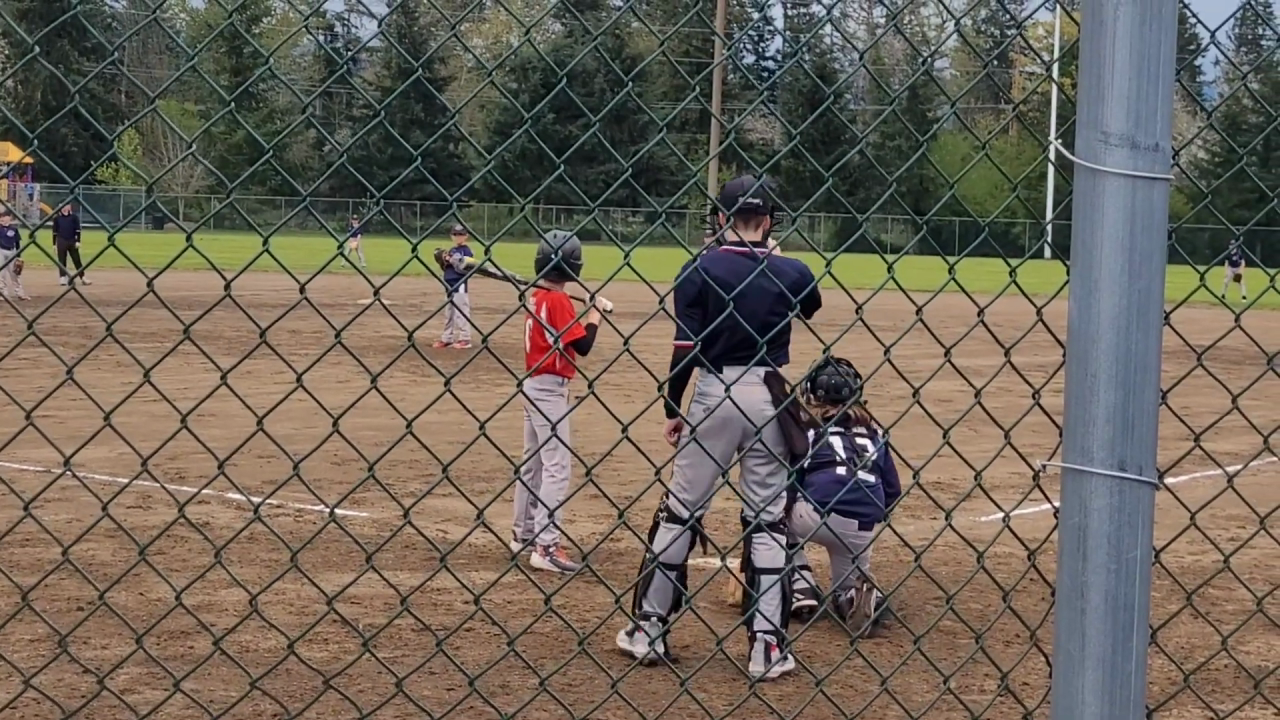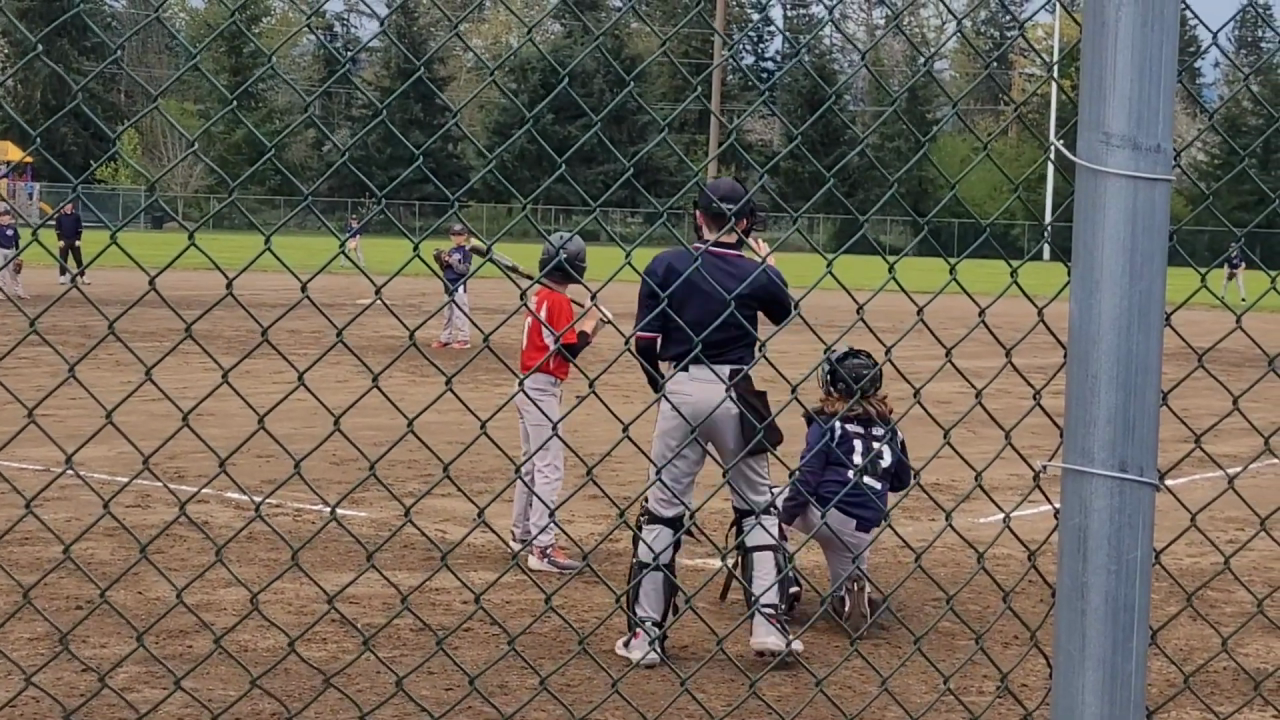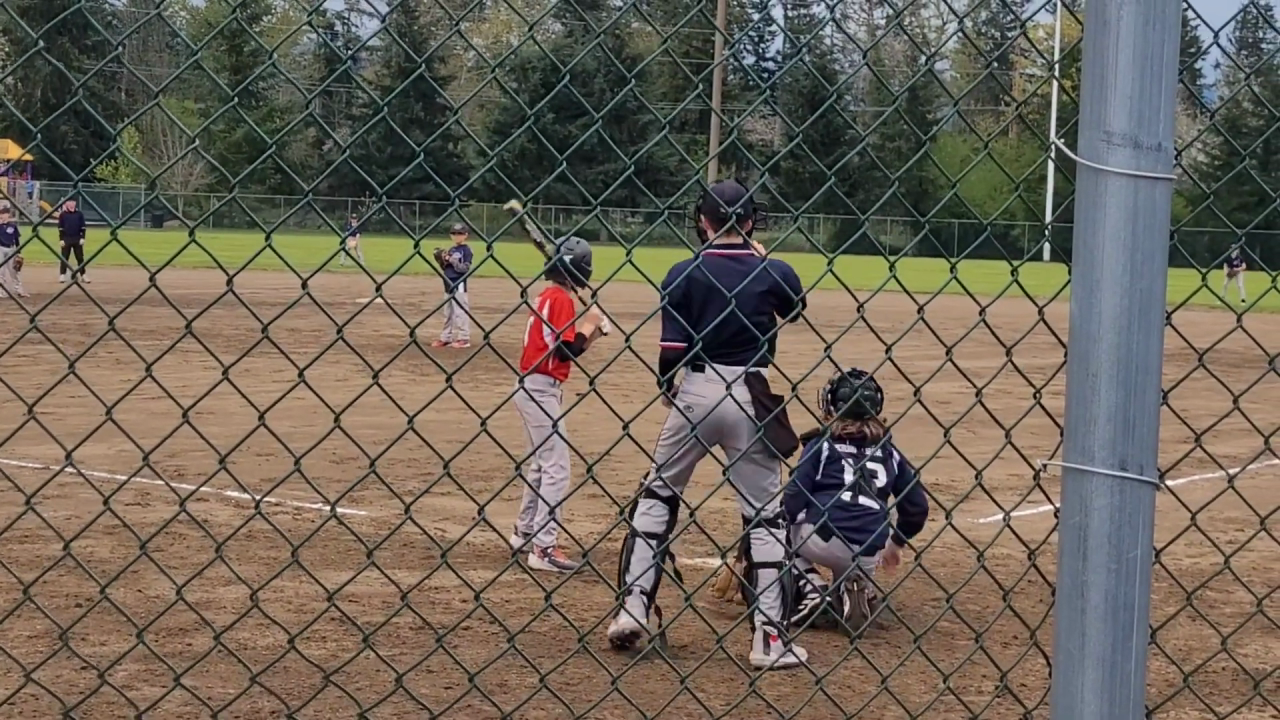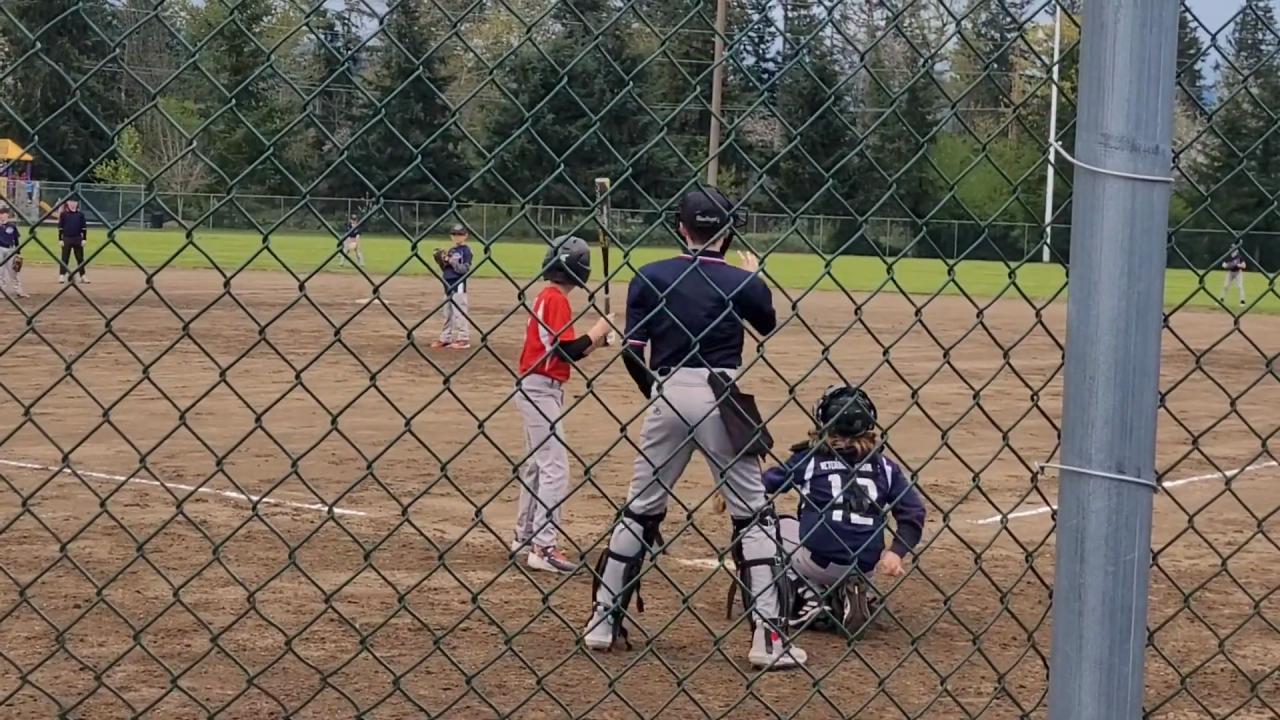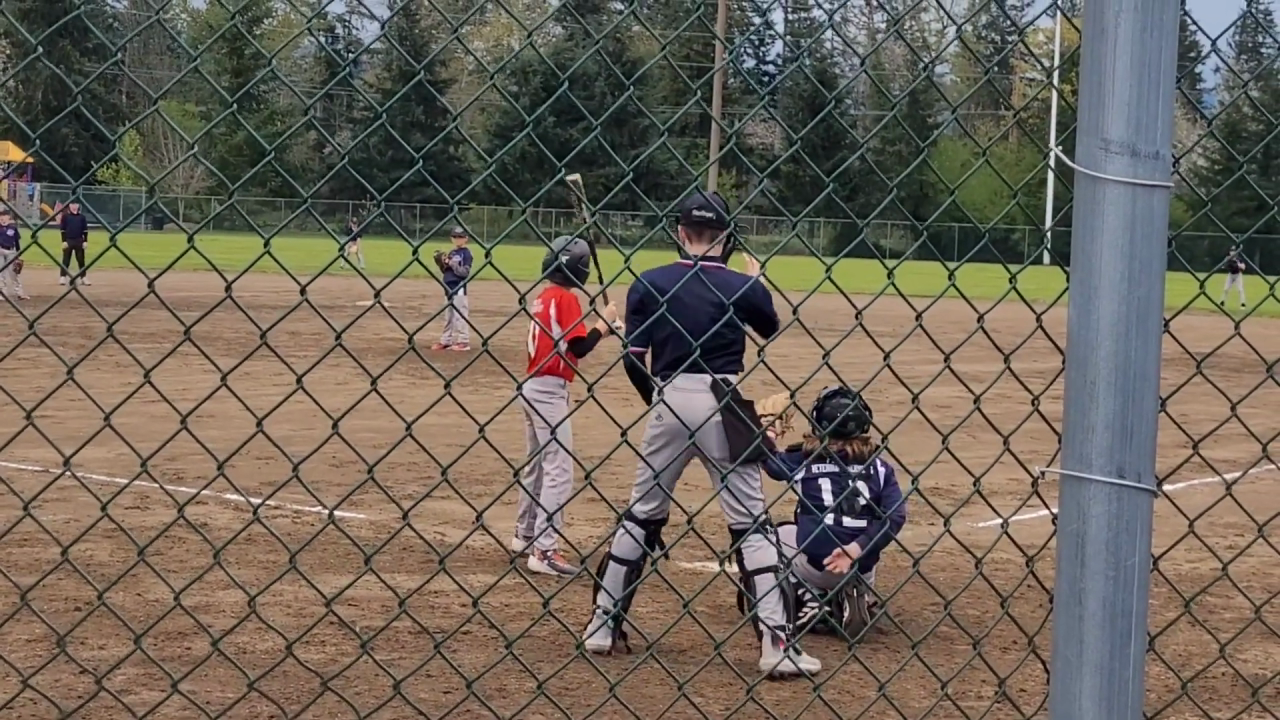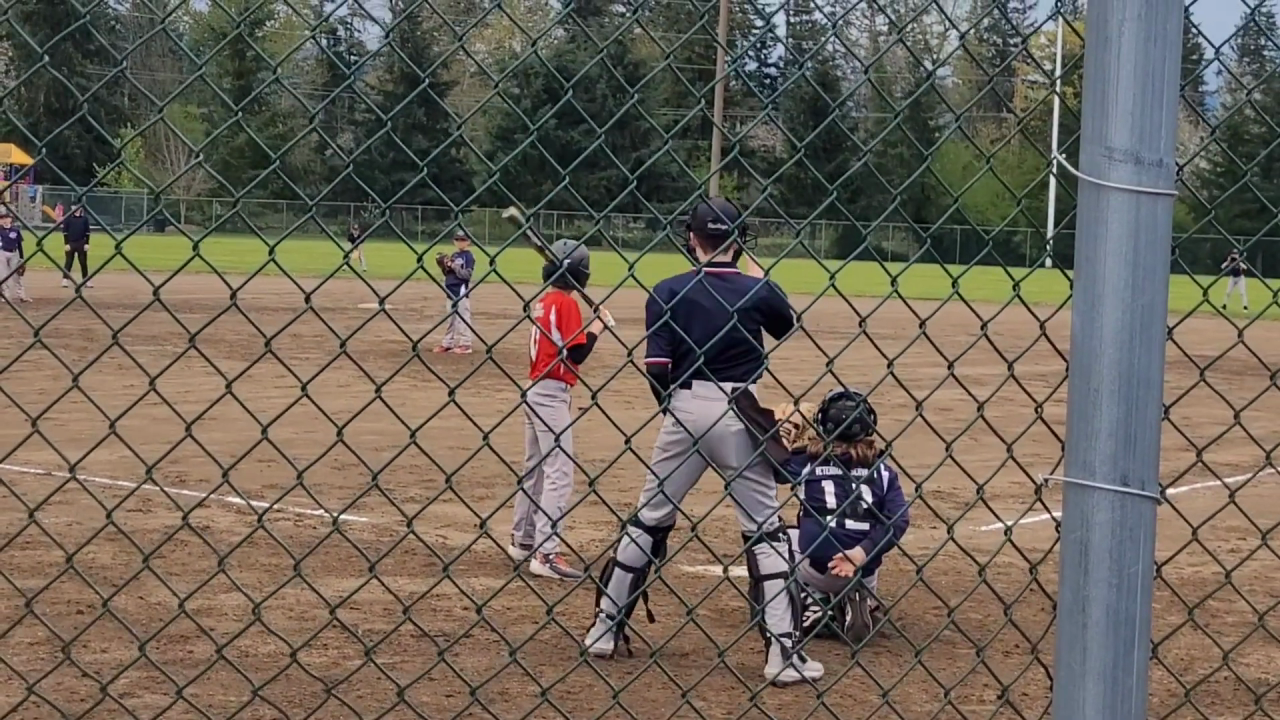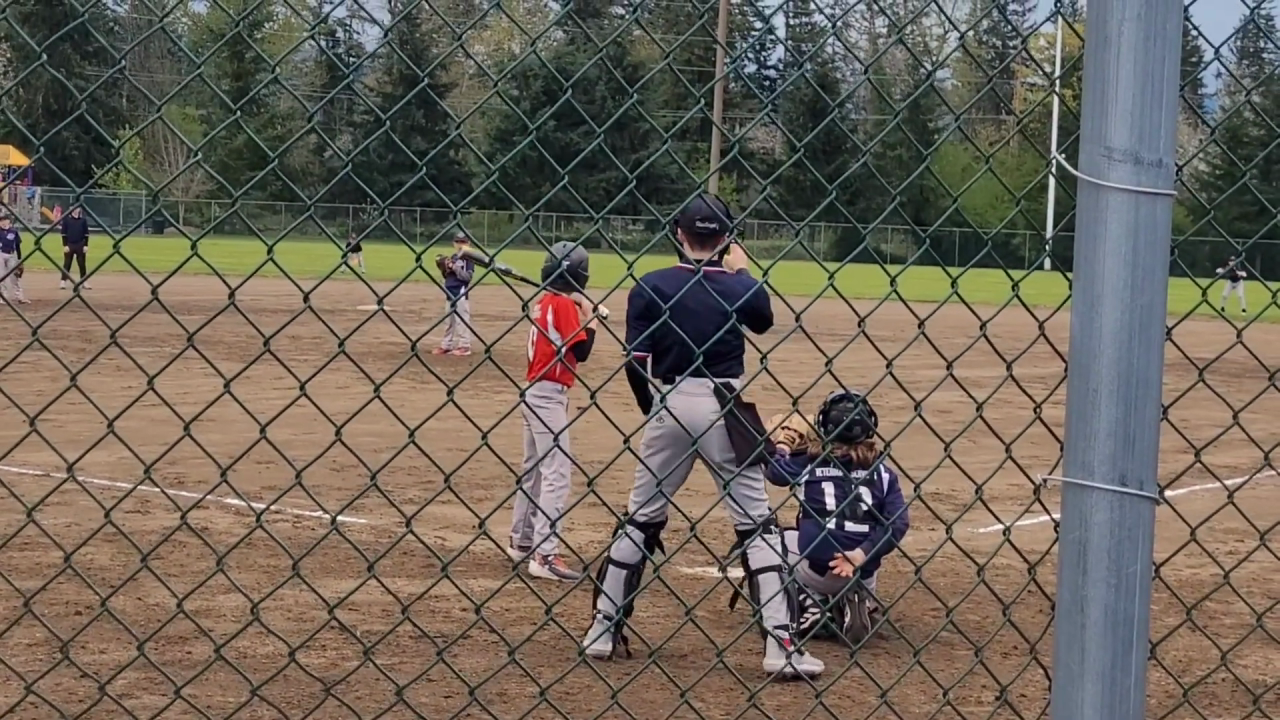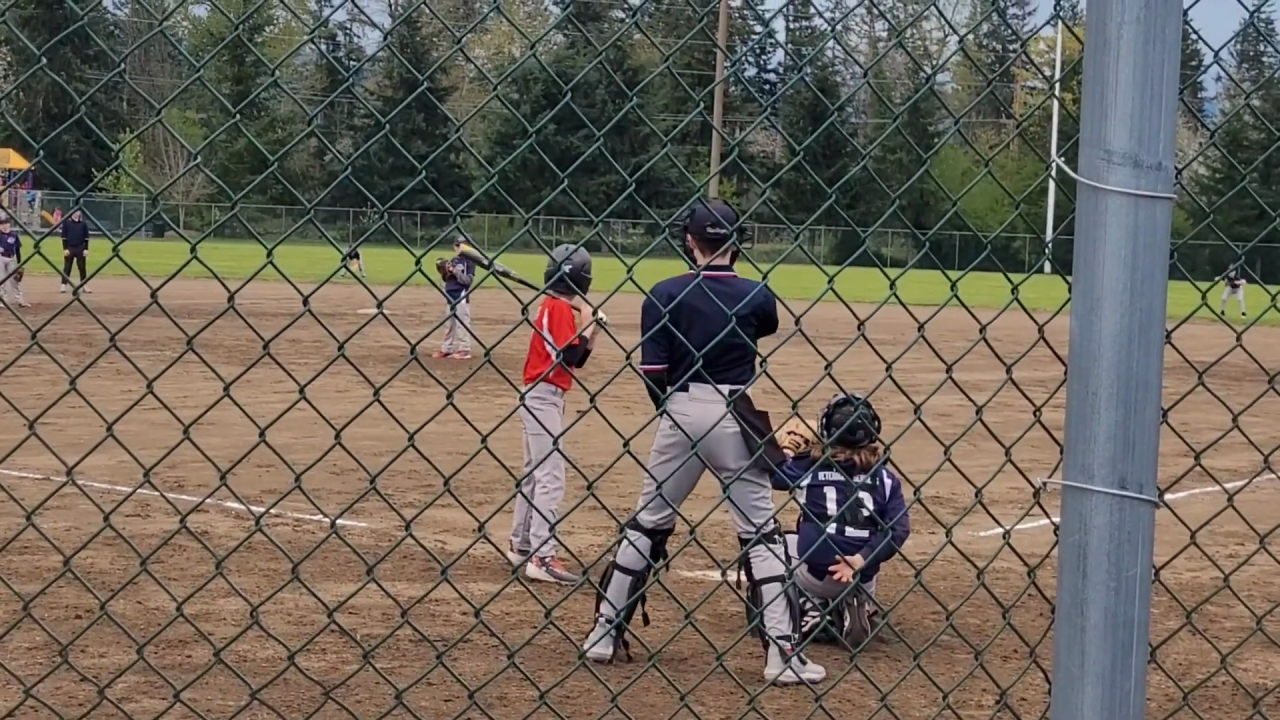
dt=0.3s
person 1, frame 1
left shoulder: (698, 270)
right shoulder: (792, 272)
left elbow: (685, 350)
right elbow: (810, 307)
left wrist: (672, 410)
left hip: (713, 395)
right hip: (767, 399)
left knee: (679, 512)
right knee: (767, 521)
left ankle: (649, 629)
right ankle: (767, 646)
person 1, frame 2
left shoulder: (666, 265)
right shoulder: (760, 275)
left elbow: (644, 342)
right elbow: (785, 314)
left wrist: (660, 385)
left hip: (682, 392)
right hip: (735, 397)
left knee: (662, 512)
right knee: (757, 508)
left ankle: (645, 634)
right ankle: (767, 623)
person 1, frame 3
left shoulder: (682, 275)
right shoulder: (775, 273)
left elbow: (670, 350)
right elbow: (796, 310)
left wrist: (667, 391)
left hip: (696, 392)
right hip: (749, 398)
left knee: (658, 491)
right knee: (764, 515)
left ankle: (635, 604)
right ankle: (769, 637)
person 1, frame 4
left shoulder: (649, 276)
right shoulder: (743, 282)
left elbow: (630, 351)
right elbow: (768, 326)
left hip: (668, 397)
right hip: (720, 400)
left knee: (639, 511)
right knee: (754, 516)
left ankle: (603, 622)
right ankle: (769, 635)
person 1, frame 5
left shoulder: (648, 283)
right shoulder: (743, 286)
left elbow: (632, 358)
right elbow: (771, 330)
left hip: (669, 403)
right hip: (722, 405)
left knee: (641, 515)
right knee: (752, 524)
left ankle: (603, 625)
right ankle: (778, 641)
person 1, frame 6
left shoulder: (667, 291)
right shoulder: (758, 291)
left elbow: (655, 368)
right elbow: (785, 328)
left wrist: (674, 412)
left hip: (685, 409)
right hip: (737, 415)
left knee: (647, 522)
right knee: (765, 531)
left ankle: (606, 628)
right ankle: (783, 649)
person 1, frame 7
left shoulder: (650, 286)
right shoulder: (744, 288)
left elbow: (635, 364)
right elbow: (764, 322)
left wrist: (651, 413)
left hip: (670, 407)
right hip: (724, 411)
left knee: (640, 520)
right knee: (758, 526)
left ankle: (603, 630)
right ankle: (780, 643)
person 1, frame 8
left shoulder: (663, 294)
right shoulder: (756, 295)
left elbow: (651, 373)
left wrist: (670, 413)
left hip: (680, 413)
right hip: (733, 418)
left knee: (646, 525)
right knee: (761, 534)
left ankle: (605, 634)
right ankle: (782, 653)
person 2, frame 1
left shoulder: (537, 297)
right shoulder: (558, 300)
right elbow: (582, 346)
left wrist: (590, 314)
right wrist: (595, 314)
left hip: (535, 385)
right hip: (550, 389)
left knee: (532, 464)
right knee: (556, 469)
left ankle: (523, 535)
right ankle: (546, 547)
person 2, frame 2
left shoulder: (540, 296)
right shoulder: (558, 300)
right elbow: (569, 352)
left wrist: (591, 328)
right wrist: (590, 322)
left hip: (530, 386)
right hip: (542, 389)
left knee: (532, 465)
right knee: (550, 469)
left ankle: (523, 535)
right ankle: (542, 549)
person 2, frame 3
left shoulder: (545, 297)
right shoulder: (561, 300)
right elbow: (566, 352)
left wrist: (592, 333)
right wrist: (590, 324)
left hip: (531, 387)
right hip: (541, 389)
left knee: (541, 466)
right knee: (556, 469)
left ankle: (524, 532)
right ankle: (543, 548)
person 2, frame 4
left shoulder: (546, 297)
right shoulder: (557, 300)
right elbow: (567, 352)
left wrist: (596, 340)
right wrist: (600, 330)
left hip: (536, 388)
right hip: (541, 389)
left knee: (537, 465)
right knee: (554, 469)
left ankle: (525, 536)
right ankle: (543, 548)
person 2, frame 5
left shoulder: (542, 298)
right shoulder: (566, 299)
right elbow: (580, 347)
left wrist: (601, 330)
right wrist: (604, 321)
left hip: (535, 387)
right hip: (550, 390)
left knee: (537, 465)
right knee: (559, 471)
left ankle: (525, 534)
right ankle: (543, 551)
person 2, frame 6
left shoulder: (543, 302)
right shoulder: (566, 302)
right elbow: (578, 354)
left wrist: (594, 324)
right wrist: (597, 323)
left hip: (537, 392)
right hip: (552, 395)
left knee: (535, 470)
right knee: (559, 474)
left ankle: (523, 541)
right ankle: (546, 554)
person 2, frame 7
left shoulder: (542, 303)
right shoulder: (563, 303)
right elbow: (580, 352)
left wrist: (586, 319)
right wrist: (592, 318)
left hip: (535, 392)
right hip: (549, 396)
left knee: (533, 472)
right knee: (556, 475)
left ankle: (522, 542)
right ankle: (544, 556)
person 2, frame 8
left shoulder: (551, 306)
right shoulder: (559, 307)
left elbow: (577, 360)
right elbow: (569, 355)
left wrist: (591, 329)
right wrist: (587, 323)
left hip: (540, 396)
right hip: (544, 397)
left knee: (535, 474)
right knee: (551, 478)
left ankle: (521, 547)
right ankle: (542, 558)
person 3, frame 1
left shoulder: (807, 431)
right shoulder: (873, 433)
right elbow: (892, 492)
left hip: (818, 516)
right hip: (862, 528)
right knee: (845, 592)
left ankle: (801, 592)
right ankle: (858, 595)
person 3, frame 2
left shoulder: (827, 424)
right shoulder: (889, 429)
left elbow: (807, 477)
right elbow: (903, 480)
left wrist: (783, 519)
left hip: (822, 514)
right hip: (861, 529)
right knee: (848, 585)
right ankle: (854, 592)
person 3, frame 3
left shoulder: (822, 444)
right shoulder: (890, 452)
left elbow: (794, 498)
right elbow: (917, 507)
right wrist: (897, 541)
left hip: (823, 540)
right hip: (866, 552)
left ankle: (811, 592)
right ankle: (850, 596)
person 3, frame 4
left shoulder: (810, 457)
right shoulder: (884, 464)
left elbow: (770, 481)
right elbow: (913, 510)
right wrist: (896, 552)
left hip: (817, 560)
right hip: (863, 565)
left knee: (778, 527)
left ankle: (809, 599)
right ankle: (852, 596)
person 3, frame 5
left shoulder: (804, 459)
right shoulder: (878, 466)
left elbow: (770, 460)
right elbow: (895, 516)
left wrist: (767, 436)
right wrist: (857, 549)
left hip: (814, 563)
right hip: (860, 569)
left knee: (778, 533)
left ankle: (810, 601)
right ankle: (855, 599)
person 3, frame 6
left shoulder: (807, 461)
right shoulder: (882, 470)
right elbow: (897, 521)
right wrist: (861, 553)
left hip: (817, 567)
right hip: (864, 572)
left ankle: (813, 604)
right ankle: (859, 604)
person 3, frame 7
left shoulder: (808, 462)
right shoulder: (882, 472)
left elbow: (773, 469)
right elbow: (897, 523)
left wrist: (783, 445)
right wrist: (860, 556)
left hip: (815, 569)
right hip: (863, 574)
right knee: (861, 588)
left ankle: (811, 606)
right ankle: (860, 606)
person 3, frame 8
left shoulder: (810, 465)
right shoulder: (884, 476)
left elbow: (774, 473)
right elbow: (898, 528)
right wrist: (860, 561)
left hip: (815, 573)
right hip: (862, 577)
right knee: (861, 589)
left ankle: (810, 610)
right ankle: (857, 607)
